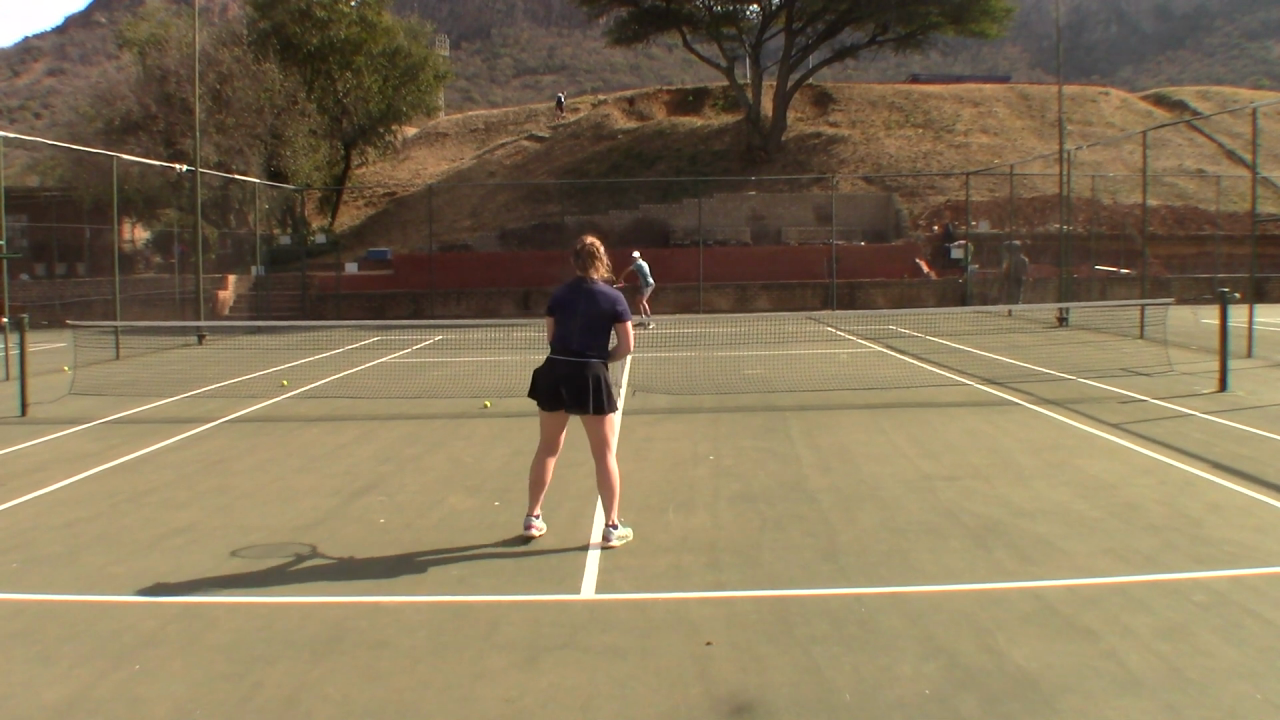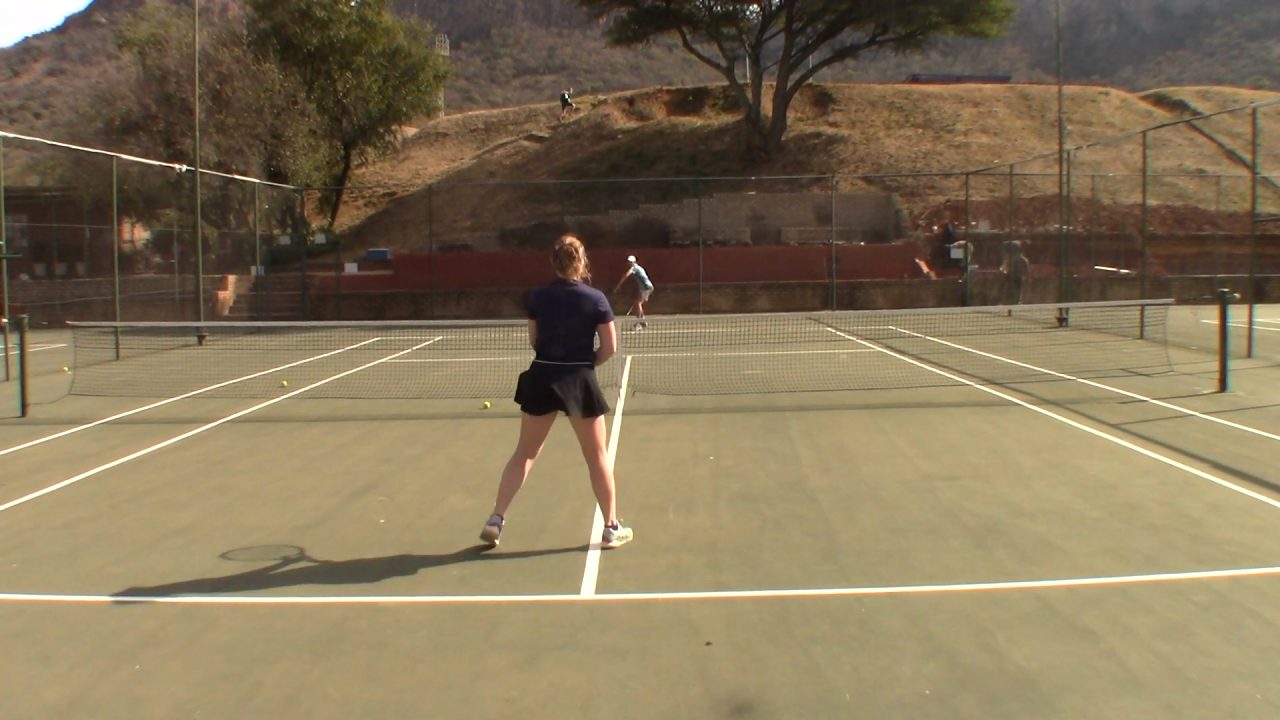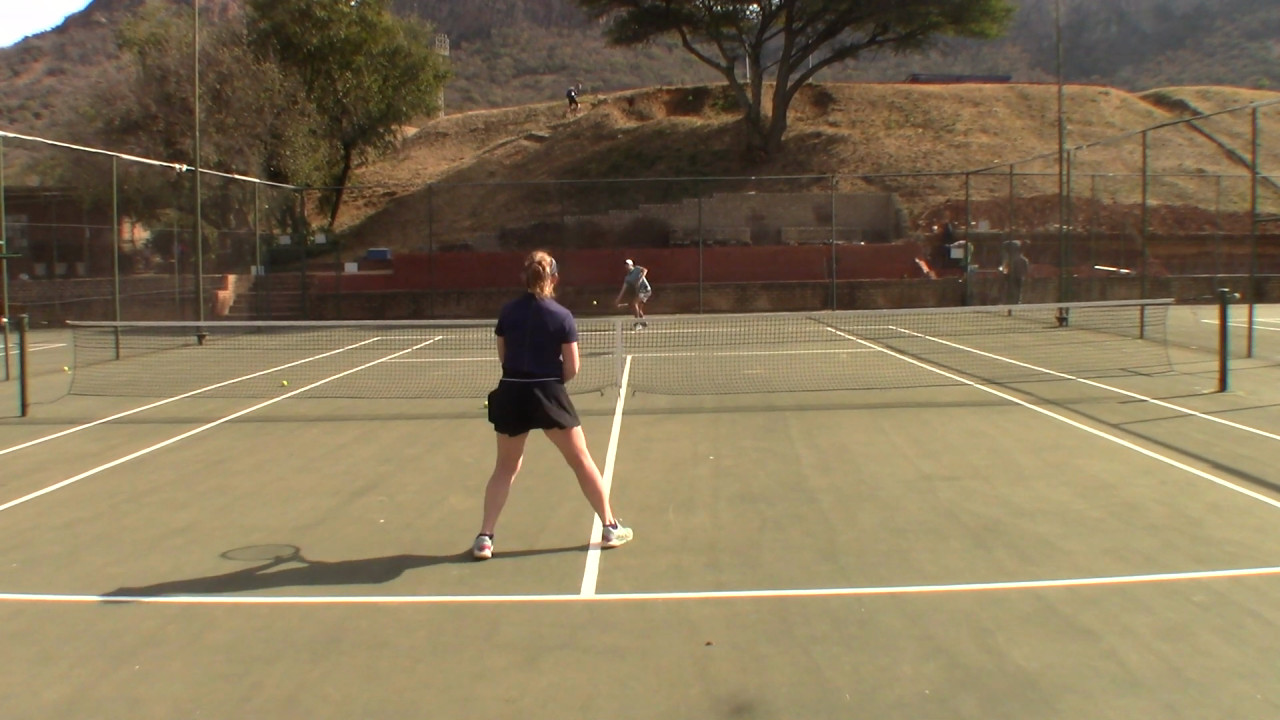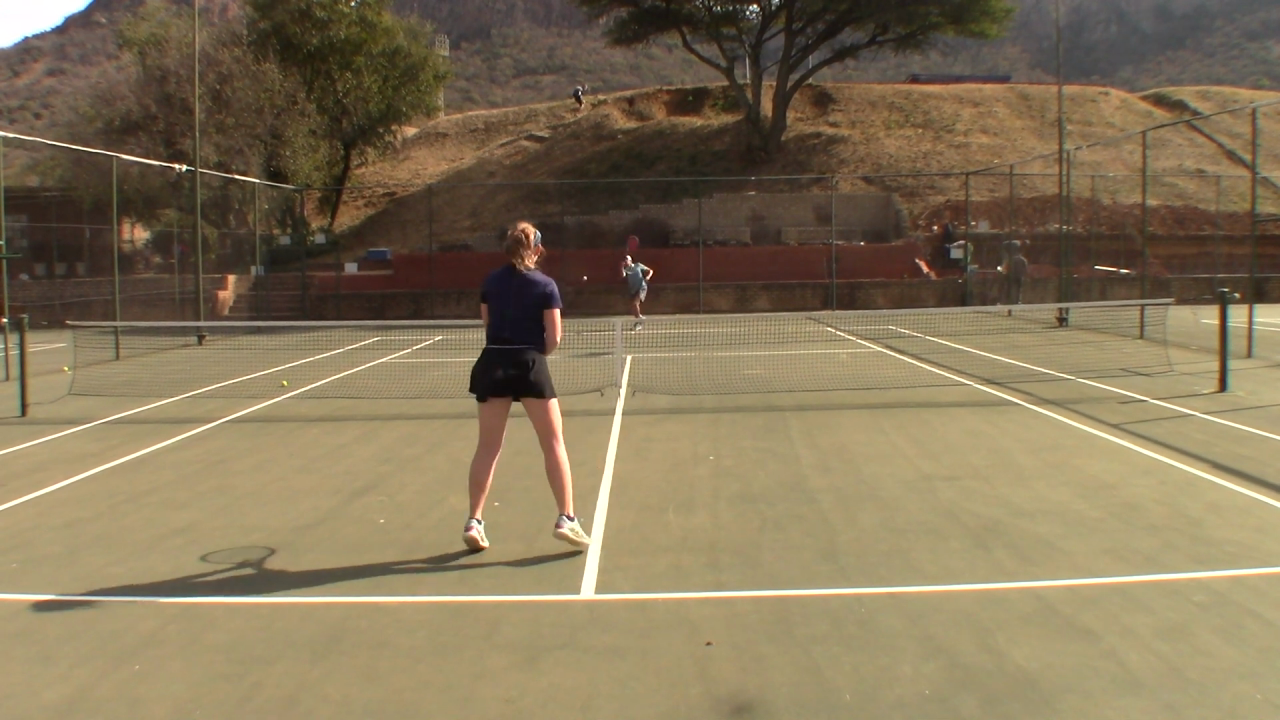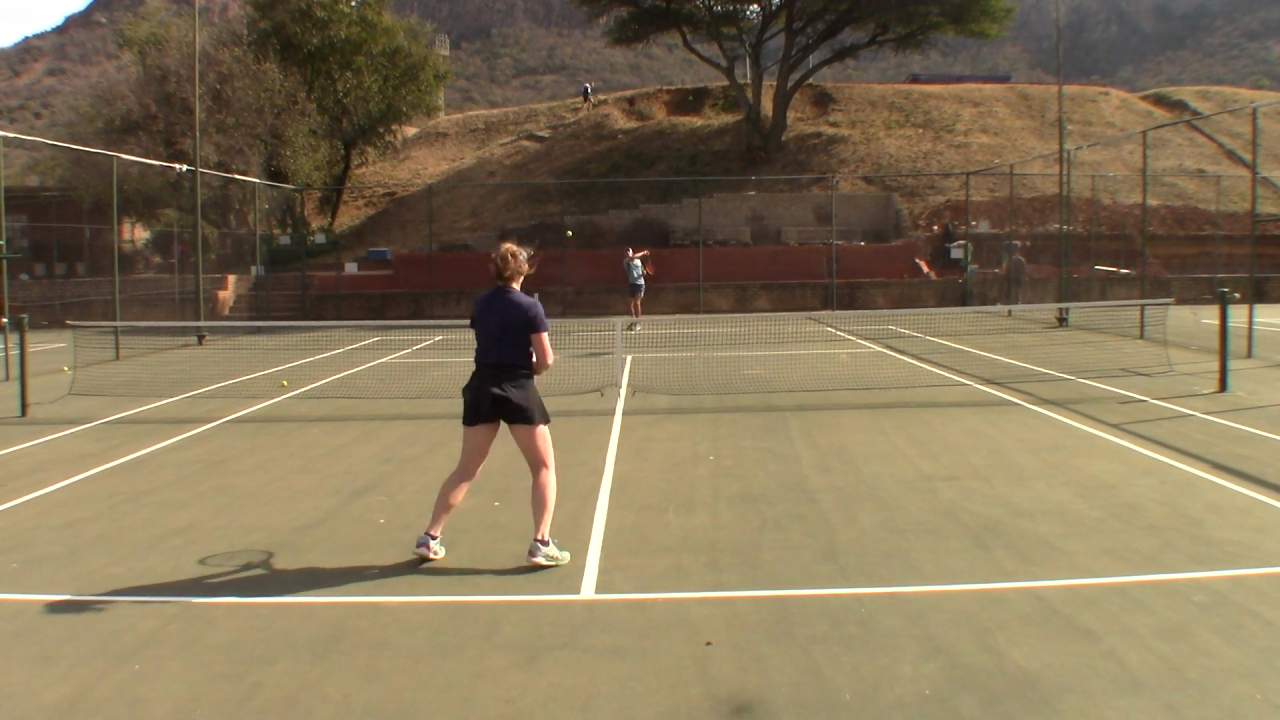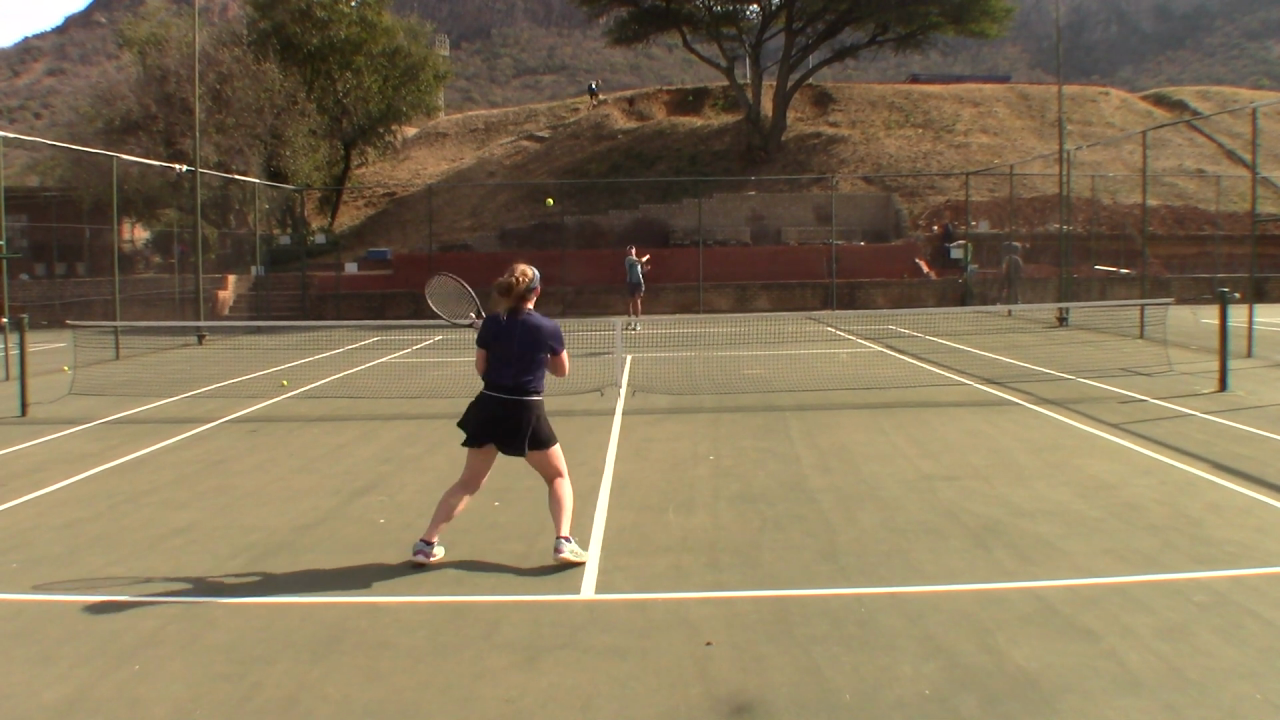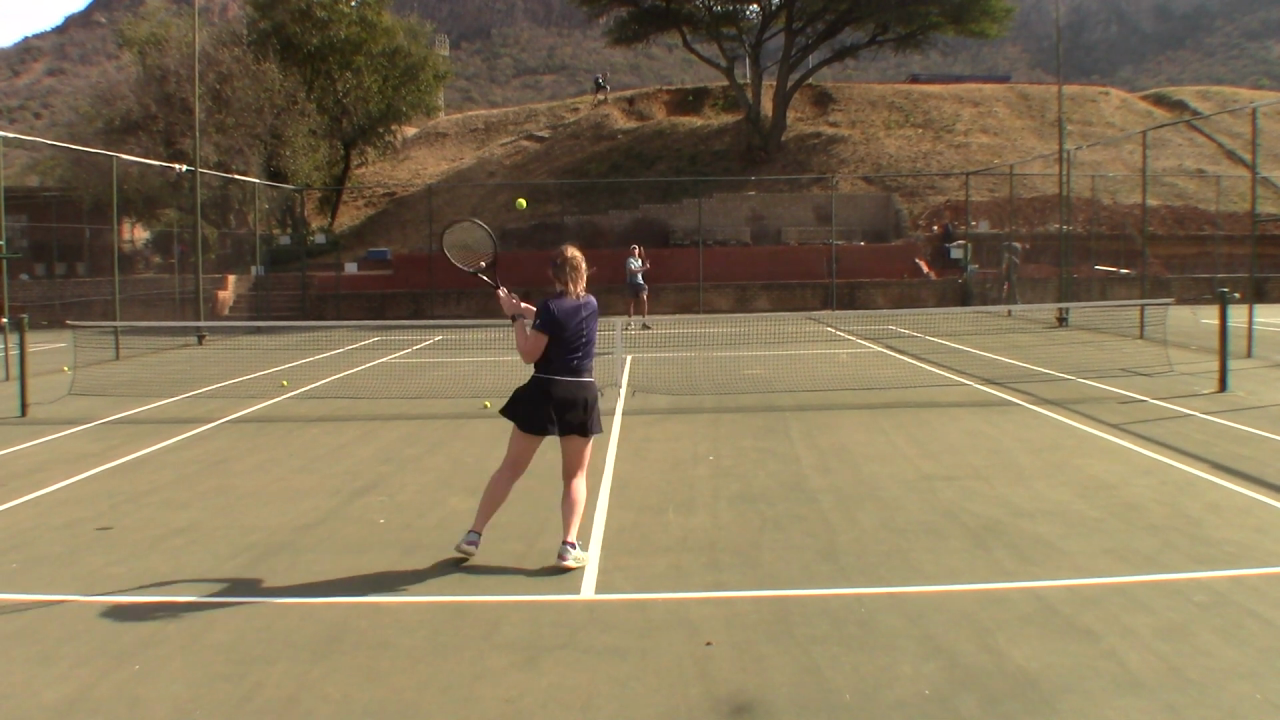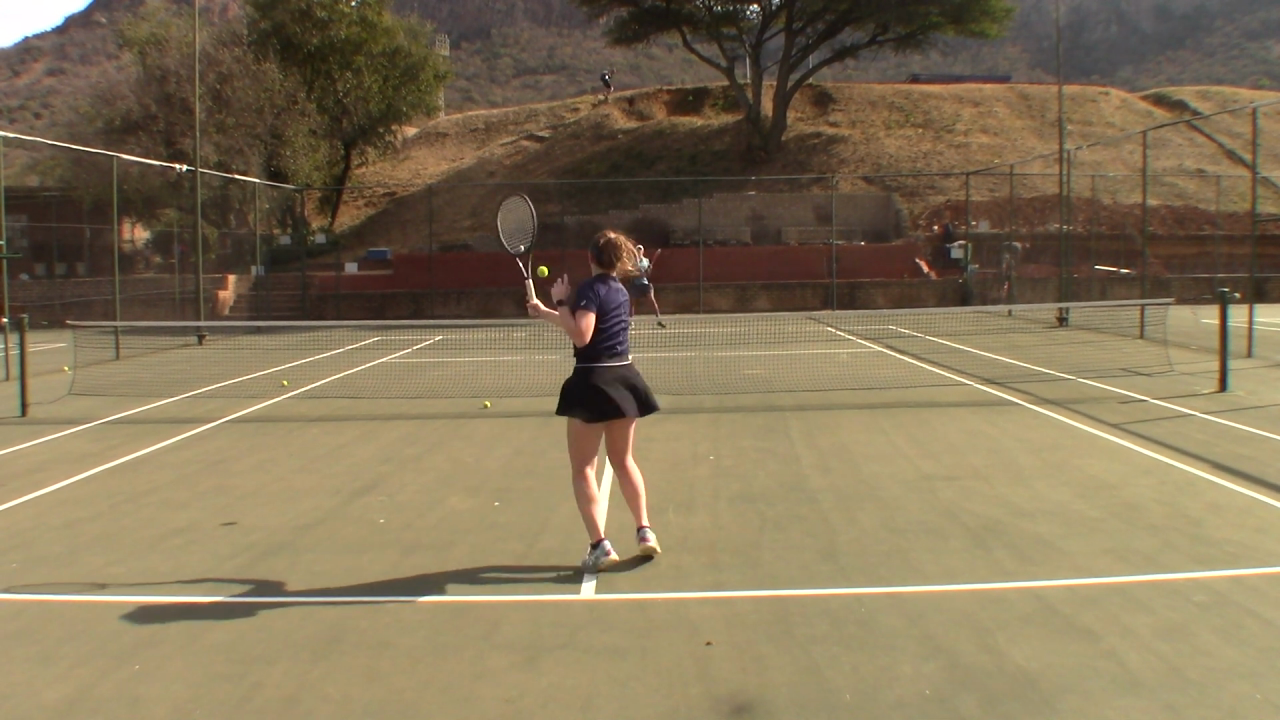
dt=0.2s
person 1, frame 1
left shoulder: (559, 294)
right shoulder: (613, 297)
left elbow: (551, 338)
right elbow: (626, 346)
left hip: (555, 374)
right hip: (590, 378)
left knee: (547, 450)
right knee: (604, 455)
left ankle: (532, 517)
right ankle: (612, 527)
person 1, frame 2
left shoulder: (540, 297)
right shoulder: (595, 299)
left elbow: (533, 341)
right elbow: (609, 348)
left hip: (540, 380)
right hip: (579, 382)
left knee: (524, 455)
right knee: (597, 457)
left ankle: (495, 522)
right ankle: (611, 528)
person 1, frame 3
left shoulder: (508, 311)
right shoulder: (562, 317)
left elbow: (502, 356)
right elbow: (572, 368)
left hip: (511, 394)
right hip: (548, 395)
left knee: (504, 470)
right knee: (582, 463)
left ankle: (485, 536)
right ankle: (610, 527)
person 1, frame 4
left shoulder: (492, 280)
right shoulder: (545, 285)
left elbow: (487, 324)
right elbow: (554, 337)
left hip: (492, 363)
right hip: (530, 365)
left knee: (487, 448)
right knee: (553, 446)
left ankle: (475, 523)
right ankle: (567, 519)
person 1, frame 5
left shoulder: (481, 304)
right shoulder: (530, 306)
right elbow: (546, 361)
left hip: (481, 389)
right hip: (518, 393)
left knee: (466, 470)
right knee: (544, 469)
left ankle: (430, 537)
right ankle: (541, 544)
person 1, frame 6
left shoulder: (495, 326)
right shoulder: (549, 327)
left elbow: (481, 368)
right elbow: (562, 370)
left hip: (491, 409)
right hip: (527, 414)
left knee: (468, 483)
right knee: (558, 479)
left ankle: (427, 542)
right ankle: (564, 542)
person 1, frame 7
left shoulder: (551, 307)
right shoulder: (592, 304)
left elbow: (530, 353)
left wrist: (518, 313)
right wrist: (521, 310)
left hip: (543, 394)
right hip: (581, 396)
left knee: (510, 470)
right knee: (576, 475)
left ankle: (474, 535)
right ankle: (569, 547)
person 1, frame 8
left shoulder: (588, 289)
right shoulder: (618, 289)
left elbow: (579, 336)
left wrist: (560, 304)
right wrist: (556, 306)
left hip: (592, 382)
right hip: (622, 379)
left knee: (582, 467)
right knee: (623, 461)
left ankle: (601, 545)
right ankle: (644, 532)
